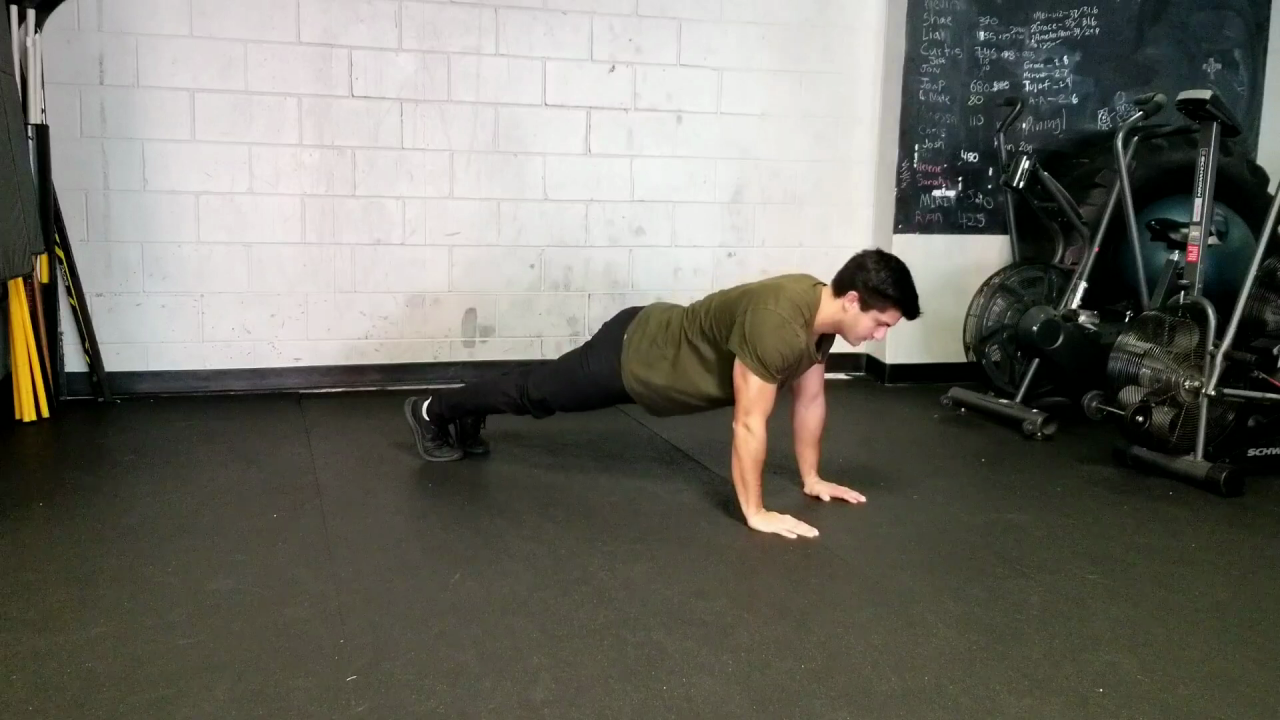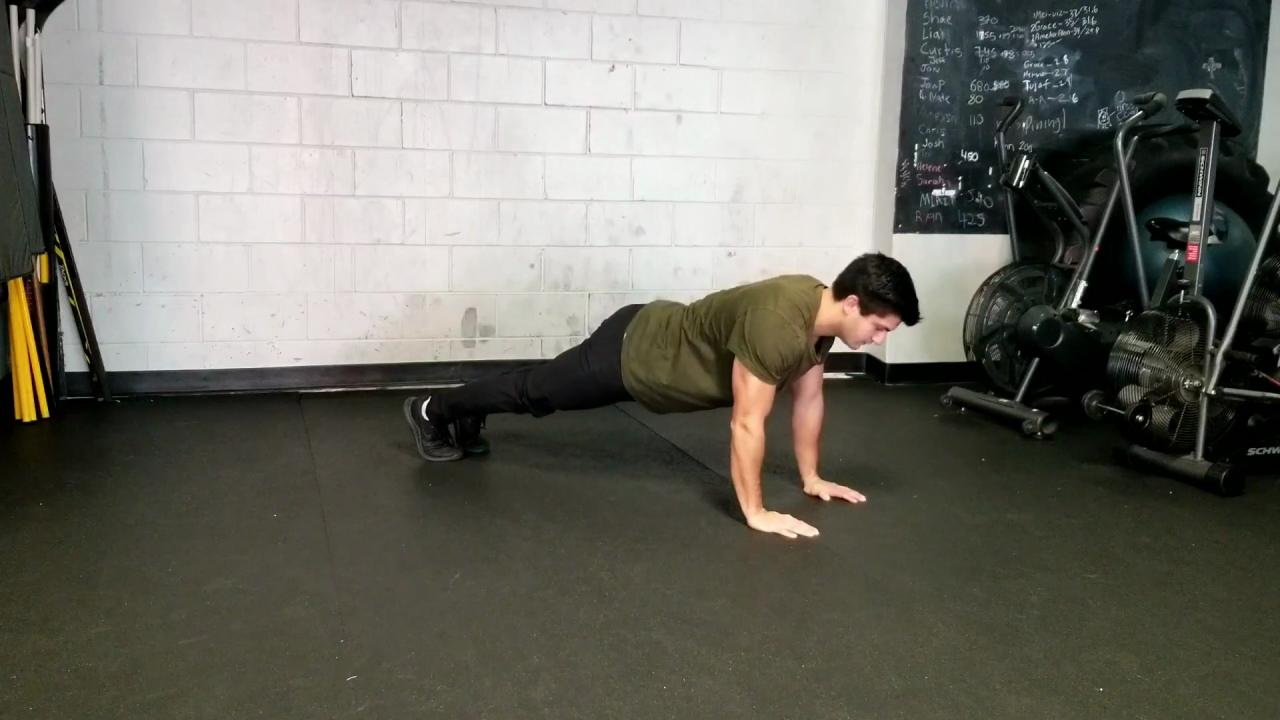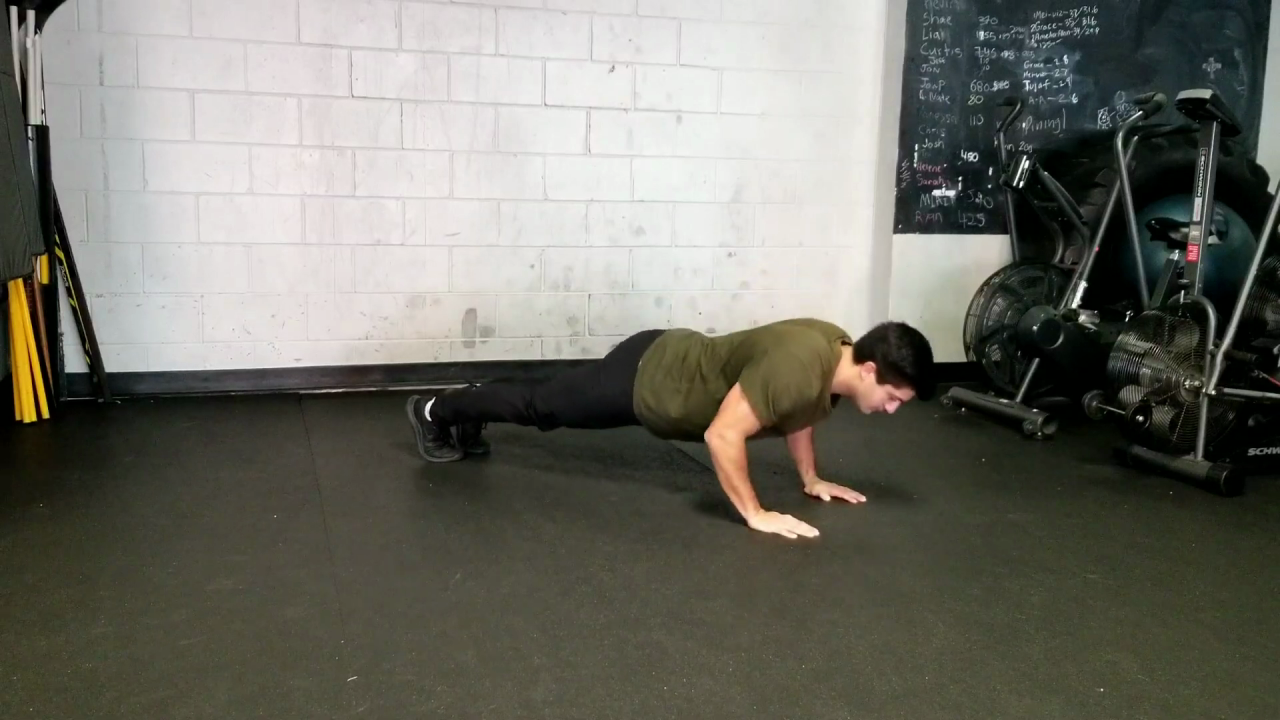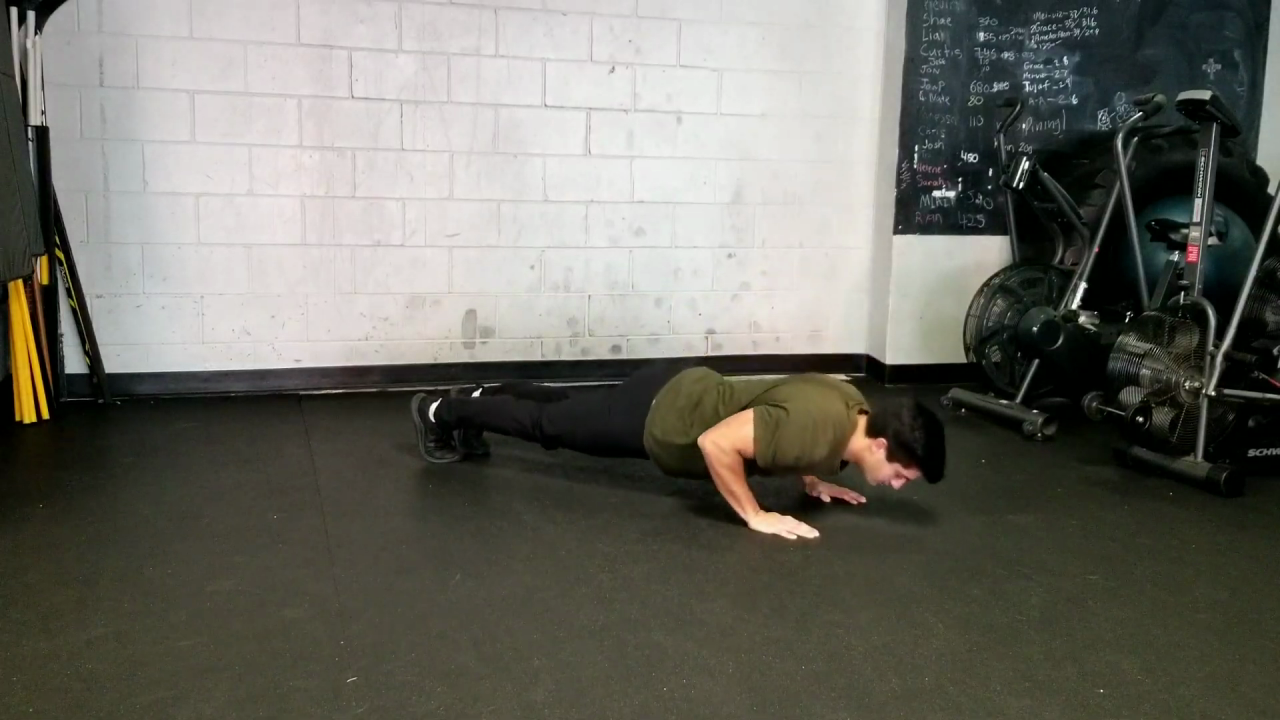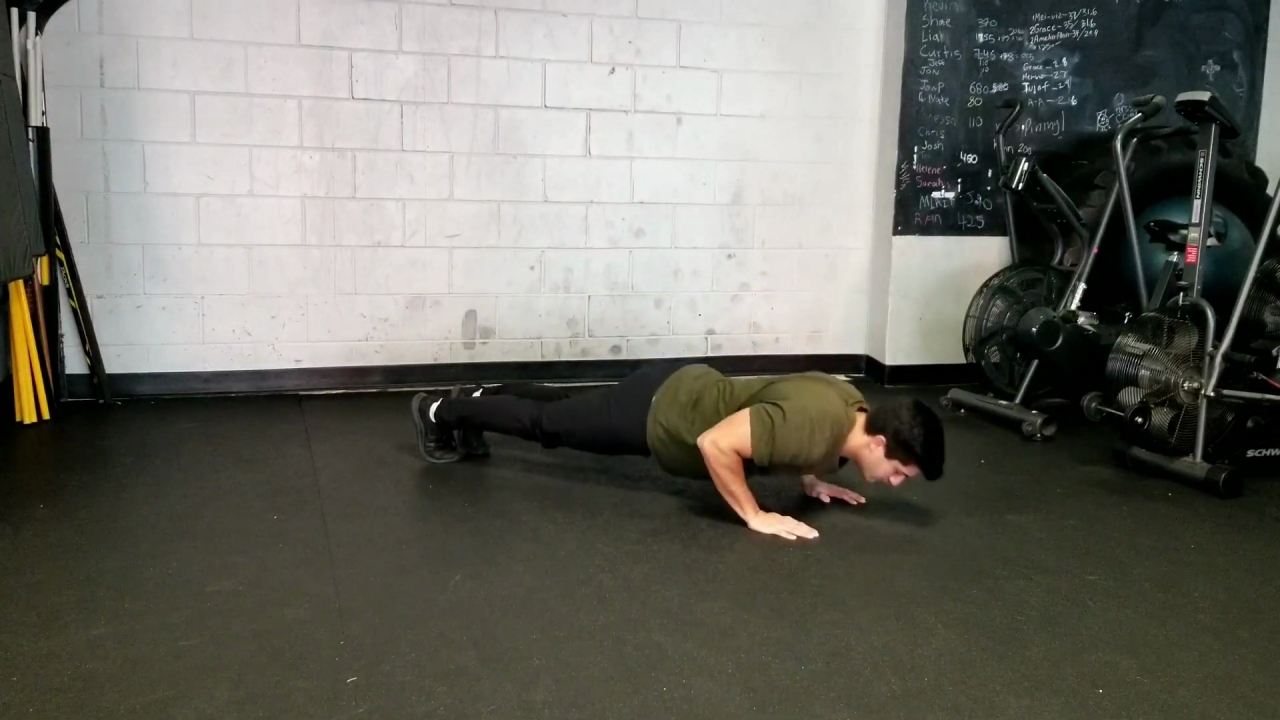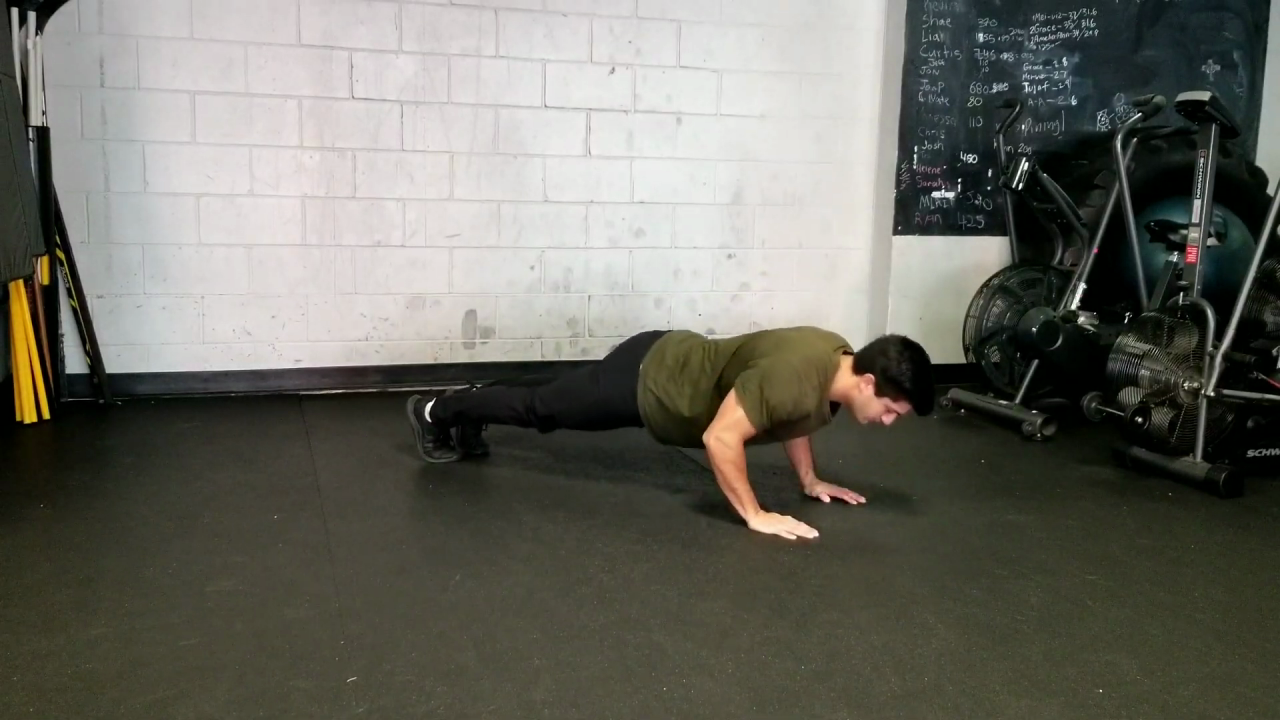
dt=0.7s
person 1, frame 1
left shoulder: (822, 311)
right shoulder: (778, 324)
left elbow: (810, 398)
right elbow: (748, 424)
left wrist: (811, 478)
right wrist: (755, 513)
left hip: (658, 345)
right hip: (632, 355)
left knee: (548, 391)
right knee: (536, 394)
left ankle: (465, 414)
right ankle: (433, 411)
person 1, frame 2
left shoulder: (820, 310)
right shoulder: (778, 325)
left elbow: (808, 398)
right elbow: (746, 424)
left wrist: (811, 477)
right wrist: (755, 512)
left hip: (657, 339)
right hip: (631, 355)
left knee: (546, 390)
right knee: (535, 394)
left ankle: (464, 414)
right ankle: (433, 412)
person 1, frame 3
left shoulder: (836, 350)
right shoulder: (799, 369)
left elbow: (797, 412)
right elbow: (722, 435)
left wrist: (810, 479)
right wrist: (755, 514)
left hip: (674, 362)
right hip: (646, 381)
left knee: (552, 402)
right knee: (540, 407)
left ankle: (471, 400)
right ankle: (435, 411)
person 1, frame 4
left shoulder: (852, 406)
right shoulder: (817, 428)
right elbow: (715, 443)
left wrist: (812, 479)
right wrist: (754, 516)
left hip: (688, 390)
right hip: (659, 419)
left knee: (565, 412)
right knee: (546, 426)
left ankle: (478, 397)
right ankle: (440, 413)
person 1, frame 5
left shoulder: (850, 403)
right shoulder: (815, 426)
right elbow: (714, 443)
left wrist: (811, 479)
right wrist: (754, 516)
left hip: (687, 390)
right hip: (660, 416)
left knee: (566, 410)
right knee: (546, 424)
left ankle: (480, 397)
right ankle: (440, 412)
person 1, frame 6
left shoulder: (837, 357)
right shoulder: (796, 375)
left elbow: (794, 415)
right elbow: (720, 437)
left wrist: (809, 480)
right wrist: (755, 515)
left hip: (675, 366)
right hip: (647, 383)
left knee: (551, 404)
right knee: (539, 410)
left ankle: (467, 410)
right ankle: (436, 413)
